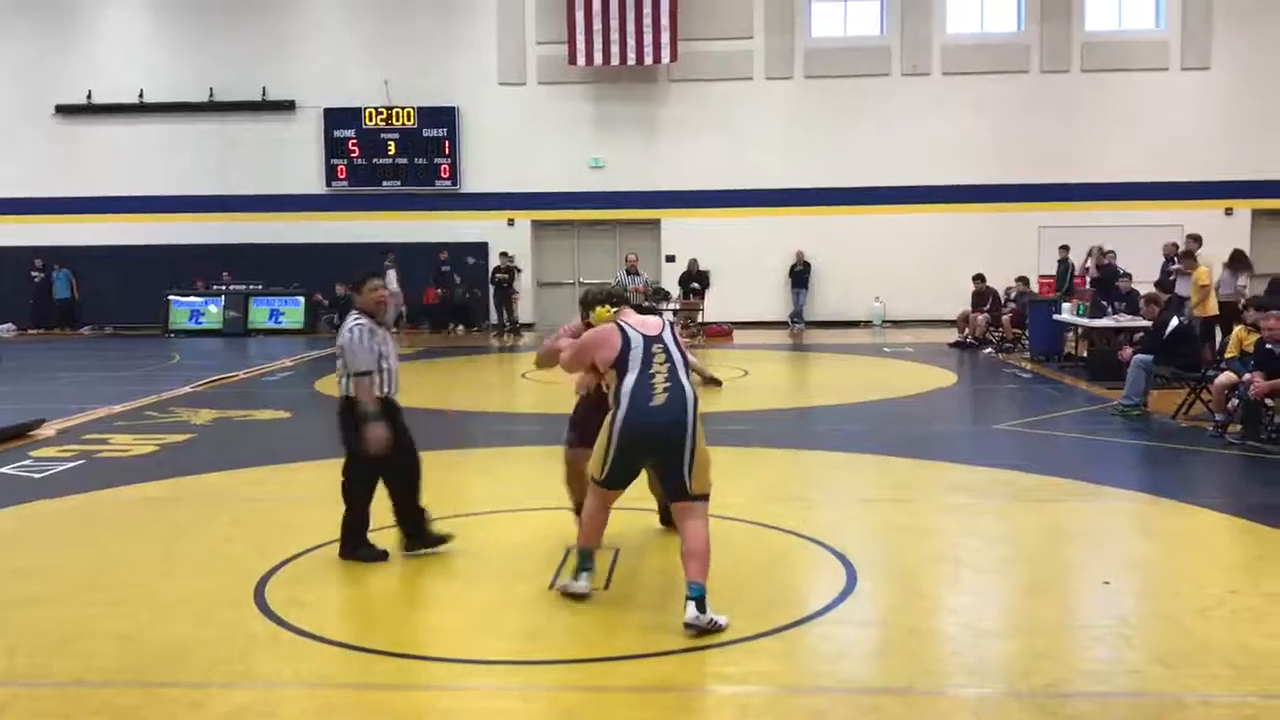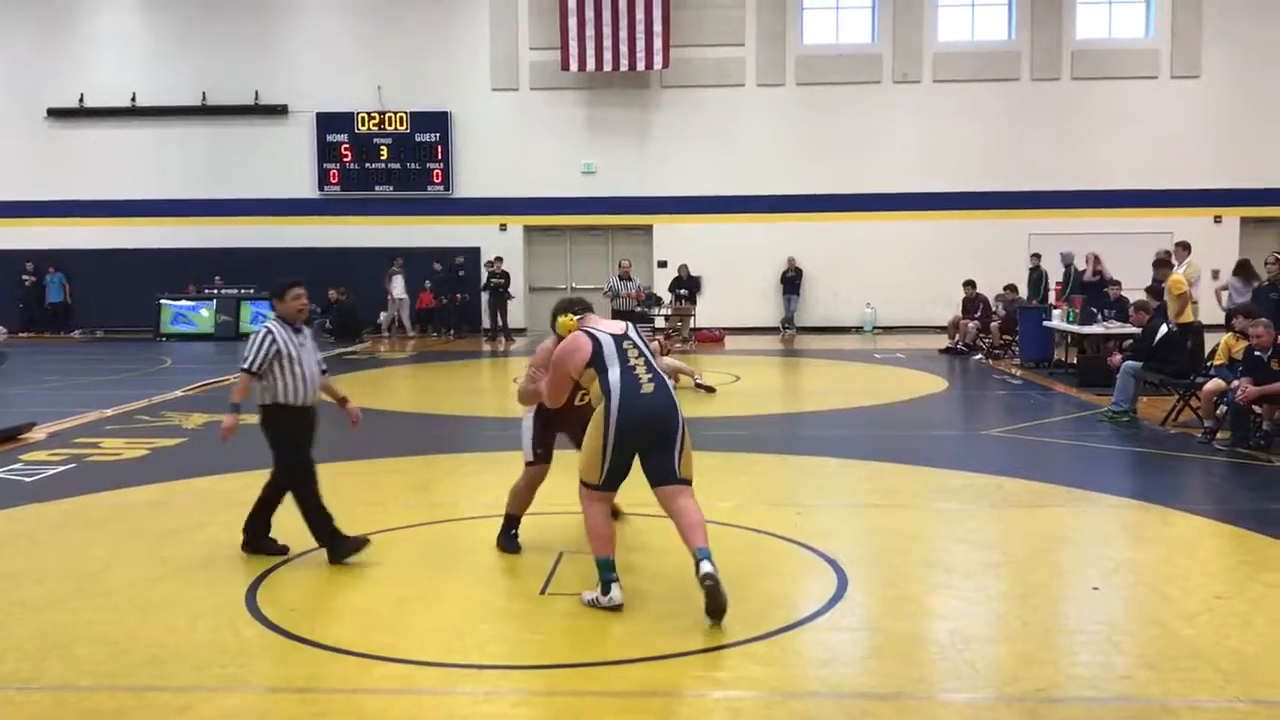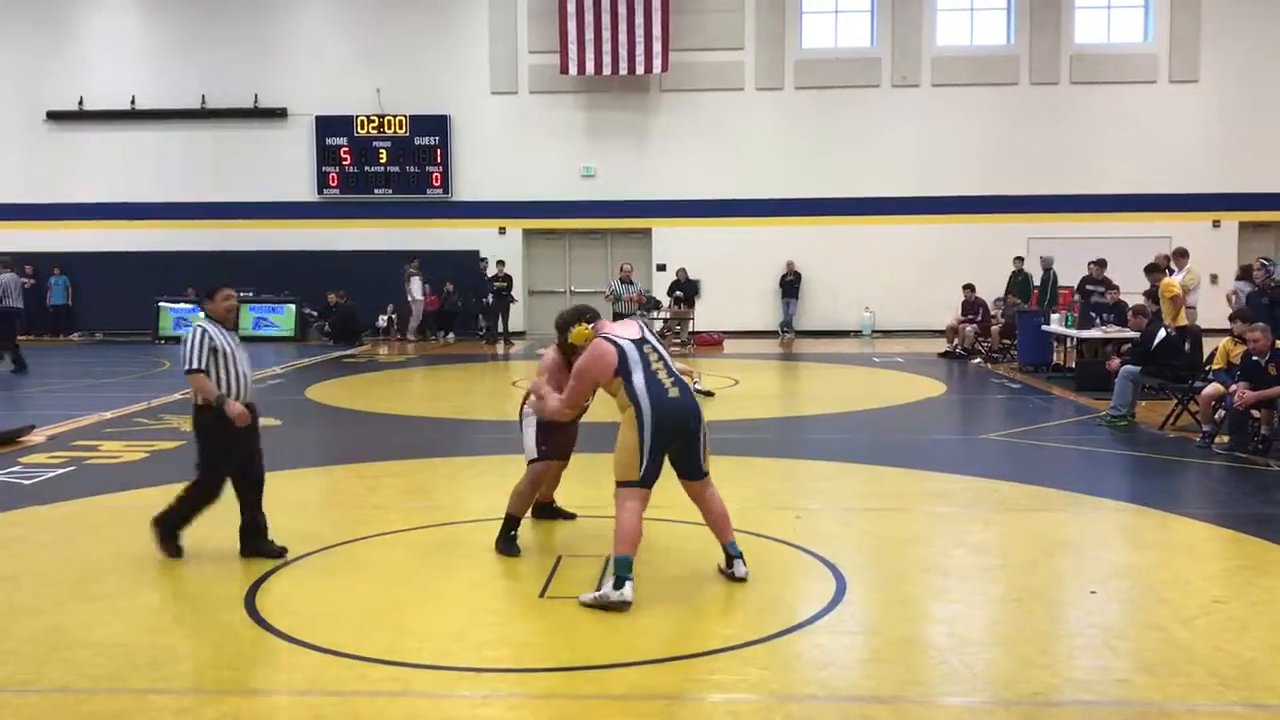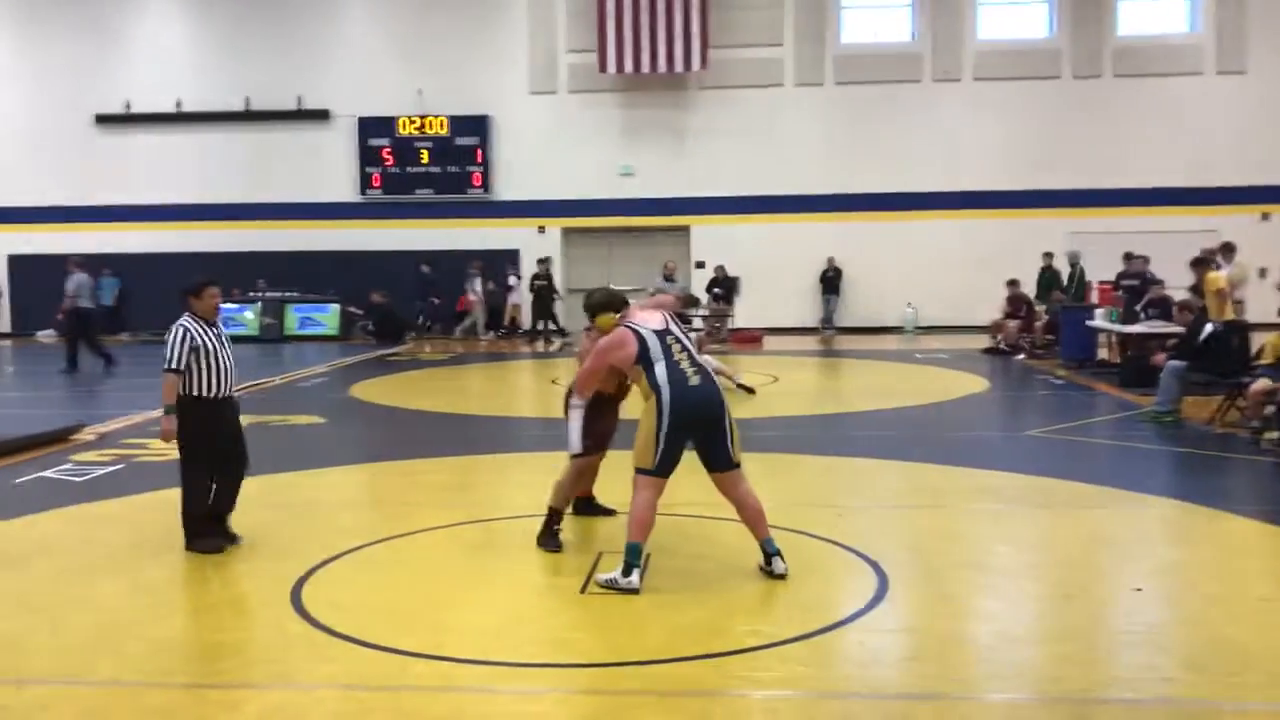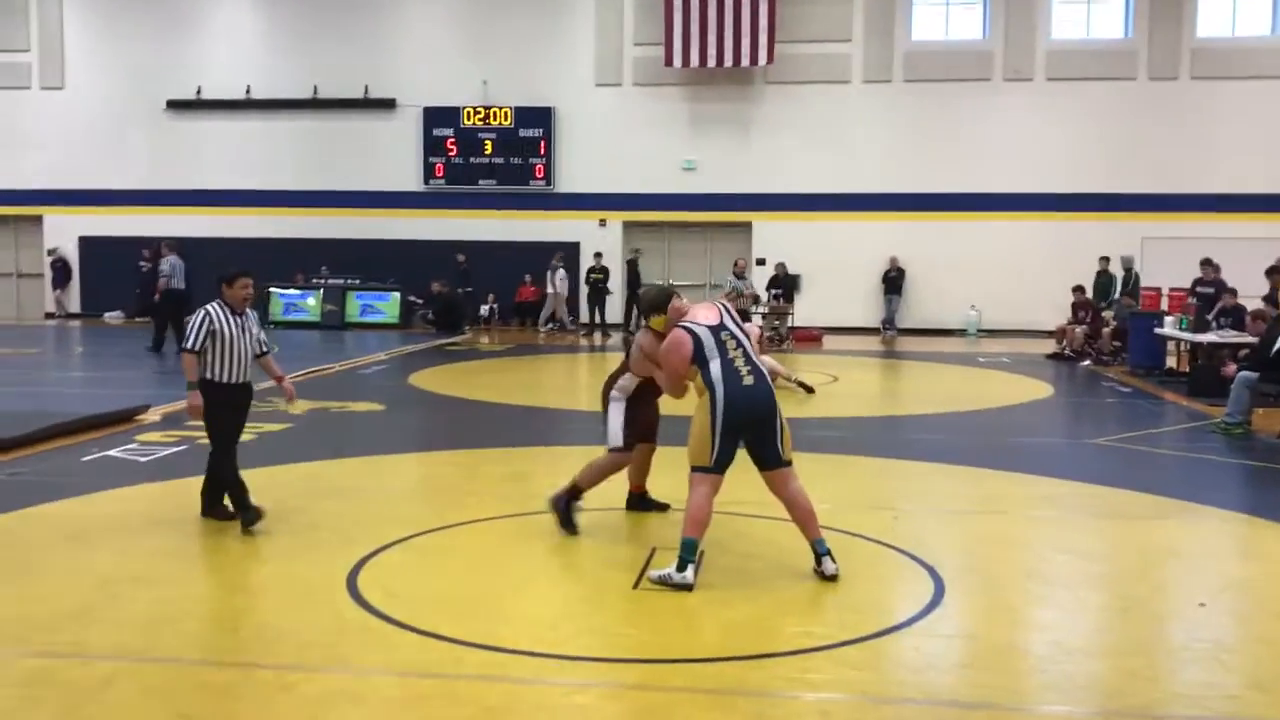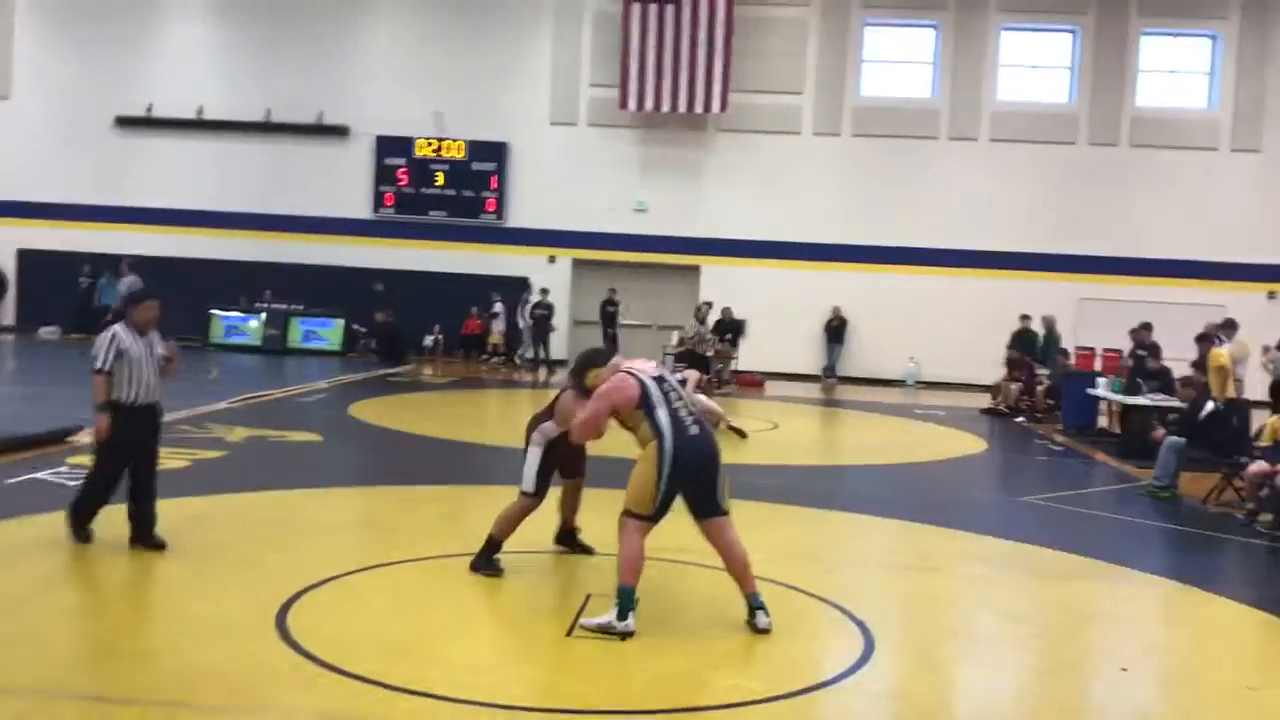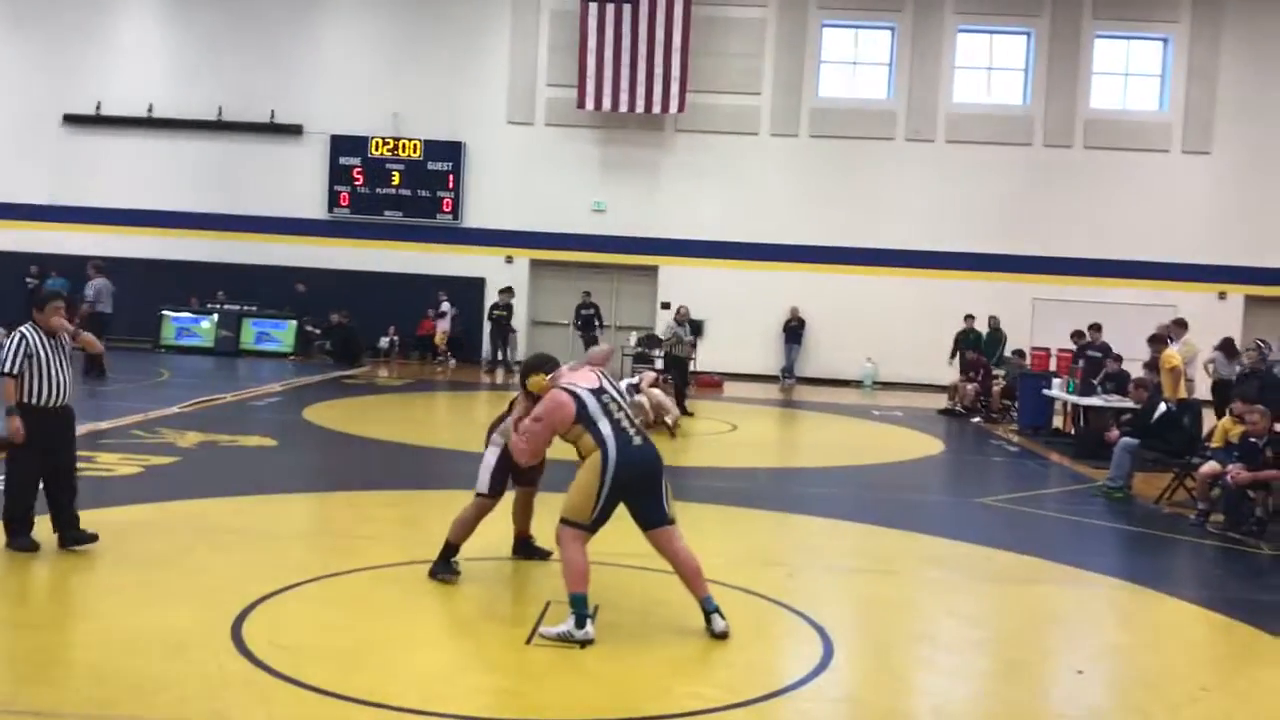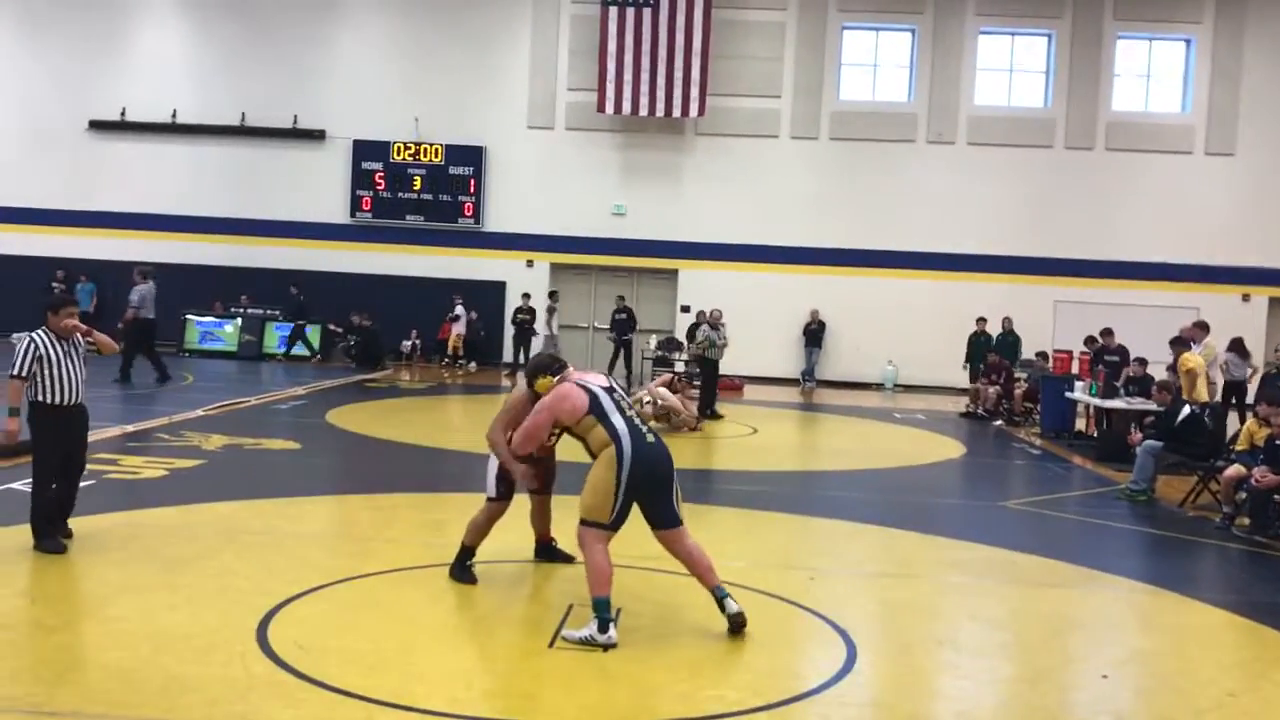
dt=0.4s
person 1, frame 1
left shoulder: (602, 336)
right shoulder: (669, 328)
left elbow: (569, 363)
left wrist: (566, 346)
left hip: (631, 421)
right hip: (681, 421)
left knee: (599, 494)
right knee: (692, 514)
left ankle: (582, 575)
right ankle: (696, 606)
person 1, frame 2
left shoulder: (571, 345)
right shoulder: (629, 328)
left elbow: (554, 401)
left wrist: (543, 382)
left hip: (619, 412)
right hip: (666, 409)
left knee: (594, 497)
right knee: (678, 497)
left ankle: (608, 587)
right ankle: (705, 565)
person 1, frame 3
left shoulder: (591, 357)
right shoulder: (636, 324)
left elbow: (565, 408)
left wrist: (542, 393)
left hip: (647, 415)
right hip: (687, 407)
left knee: (630, 499)
right knee: (702, 488)
left ankle: (620, 585)
right ankle: (735, 561)
person 1, frame 4
left shoulder: (613, 342)
right shoulder: (662, 313)
left elbow: (582, 389)
left hip: (670, 404)
right hip: (710, 396)
left knee: (646, 488)
right knee: (734, 482)
left ankle: (630, 572)
right ankle: (773, 558)
person 1, frame 5
left shoulder: (673, 343)
right shoulder: (719, 306)
left elbow: (676, 391)
left wrist: (653, 373)
left hip: (724, 402)
right hip: (763, 395)
left knee: (702, 484)
right knee: (785, 481)
left ankle: (684, 568)
right ankle: (824, 558)
person 1, frame 6
left shoulder: (611, 387)
right shoulder: (649, 365)
left elbow: (578, 433)
left wrist: (590, 407)
left hip: (668, 450)
right hip: (703, 444)
left knee: (631, 528)
right knee: (722, 531)
left ankle: (623, 615)
right ankle: (757, 610)
person 1, frame 7
left shoulder: (550, 403)
right shoulder: (594, 373)
left elbow: (526, 456)
left wrist: (514, 430)
left hip: (610, 462)
right hip: (647, 457)
left knee: (569, 537)
right knee: (670, 541)
left ankle: (580, 623)
right ankle: (713, 615)
person 1, frame 8
left shoulder: (558, 397)
right shoulder: (598, 377)
left elbow: (521, 446)
left hip: (623, 459)
right hip: (658, 454)
left knee: (592, 539)
right knee: (679, 538)
left ankle: (603, 627)
right ankle: (727, 603)
person 2, frame 1
left shoulder: (377, 325)
right shoulder: (358, 329)
right elbow: (362, 378)
right wrist: (373, 421)
left hip: (384, 407)
right hip: (362, 412)
left knee: (405, 468)
right knee: (362, 478)
left ankle: (416, 532)
right ankle: (353, 543)
person 2, frame 2
left shoulder: (304, 334)
right shoulder: (269, 333)
left elbow: (318, 374)
right elbow: (247, 374)
left wrist: (344, 402)
right wrist: (233, 412)
left hip: (303, 414)
right hip: (282, 416)
left knee: (285, 478)
right knee: (303, 479)
left ankle: (255, 535)
right ankle: (334, 542)
person 2, frame 3
left shoulder: (229, 333)
right shoulder: (201, 332)
right elbow: (195, 376)
right wrist: (225, 403)
left hip: (241, 416)
right hip: (215, 418)
left knee: (252, 478)
right knee: (211, 481)
left ankle: (255, 540)
right ankle: (167, 526)
person 2, frame 4
left shoulder: (217, 327)
right shoulder: (185, 331)
right elbow: (172, 374)
left wrist: (229, 401)
right wrist: (169, 415)
left hip: (224, 406)
right hip: (197, 410)
left knee: (235, 463)
right knee: (199, 474)
left ankle: (216, 523)
right ankle: (198, 534)
person 2, frame 5
left shoulder: (251, 317)
right shoulder: (207, 315)
left elbow: (262, 352)
right elbow: (189, 353)
left wrist: (281, 380)
right wrist: (193, 391)
left hip: (241, 391)
right hip: (214, 392)
left knee: (225, 449)
right knee: (224, 450)
left ankle: (212, 503)
right ankle: (243, 508)
person 2, frame 6
left shoulder: (154, 337)
right shoulder: (114, 336)
left elbow: (163, 371)
right elbow: (100, 375)
left wrist: (170, 359)
right wrist: (102, 412)
left hip: (148, 413)
right hip: (119, 413)
left knee: (145, 474)
right knee: (107, 470)
left ankle: (143, 530)
right ankle: (79, 518)
person 2, frame 7
left shoulder: (63, 336)
right shoulder: (22, 338)
left elbow: (98, 349)
left wrist: (73, 332)
left hip: (61, 414)
right hip: (30, 416)
left knee: (63, 473)
right knee: (23, 477)
left ankle: (69, 530)
person 2, frame 8
left shoulder: (78, 339)
right shoulder: (34, 342)
left elbow: (112, 349)
right elbow: (16, 379)
left wrist: (87, 331)
right wrist: (13, 416)
left hip: (75, 413)
right hip: (47, 416)
left knee: (73, 471)
right knee: (45, 476)
left ankle: (58, 519)
right ankle: (44, 534)
person 3, frame 1
right shoulder: (579, 330)
right elbow: (541, 361)
right wrist: (560, 347)
right hip: (594, 402)
right knee: (574, 460)
left ankle: (667, 511)
right ankle: (582, 510)
person 3, frame 2
right shoulder: (550, 350)
right elbow: (524, 397)
right wrist: (544, 387)
left hip: (581, 410)
right hip: (544, 412)
right knee: (536, 473)
right ankle: (508, 530)
person 3, frame 3
right shoulder: (553, 360)
left hip: (567, 416)
right hip: (541, 415)
left knee: (559, 463)
right knee: (539, 470)
left ankle: (544, 505)
right ankle: (508, 531)
person 3, frame 4
left shoulder: (622, 335)
right shoulder: (594, 343)
left hip: (609, 403)
right hip: (585, 404)
left knee: (596, 456)
right knee: (581, 463)
left ankle: (584, 501)
right ankle: (550, 527)
person 3, frame 5
left shoulder: (662, 333)
right shoulder: (648, 342)
left hip: (644, 395)
right hip: (622, 397)
left knee: (646, 447)
right knee: (619, 457)
left ankle: (637, 496)
right ankle: (566, 499)
person 3, frame 6
right shoulder: (573, 400)
left hip: (566, 437)
right hip: (546, 439)
left knee: (574, 483)
right knee: (529, 501)
left ankle: (567, 534)
right ankle: (485, 556)
person 3, frame 7
right shoulder: (526, 404)
right hip: (504, 441)
left knee: (527, 492)
right knee: (484, 503)
left ankle: (523, 544)
right ankle: (443, 561)
person 3, frame 8
right shoulder: (523, 396)
right elbow: (493, 434)
right wrist: (513, 467)
left hip: (542, 447)
right hip: (509, 447)
left knee: (542, 500)
right knee: (495, 507)
left ankle: (544, 547)
right ankle: (461, 563)
